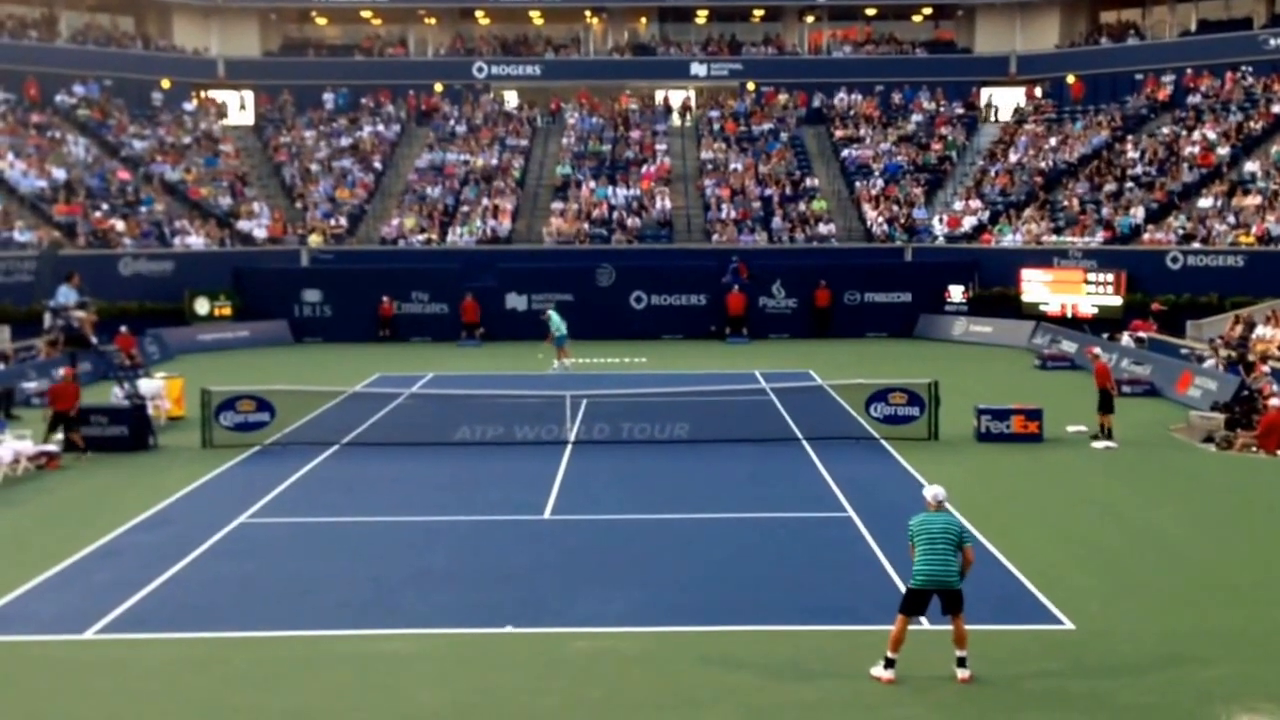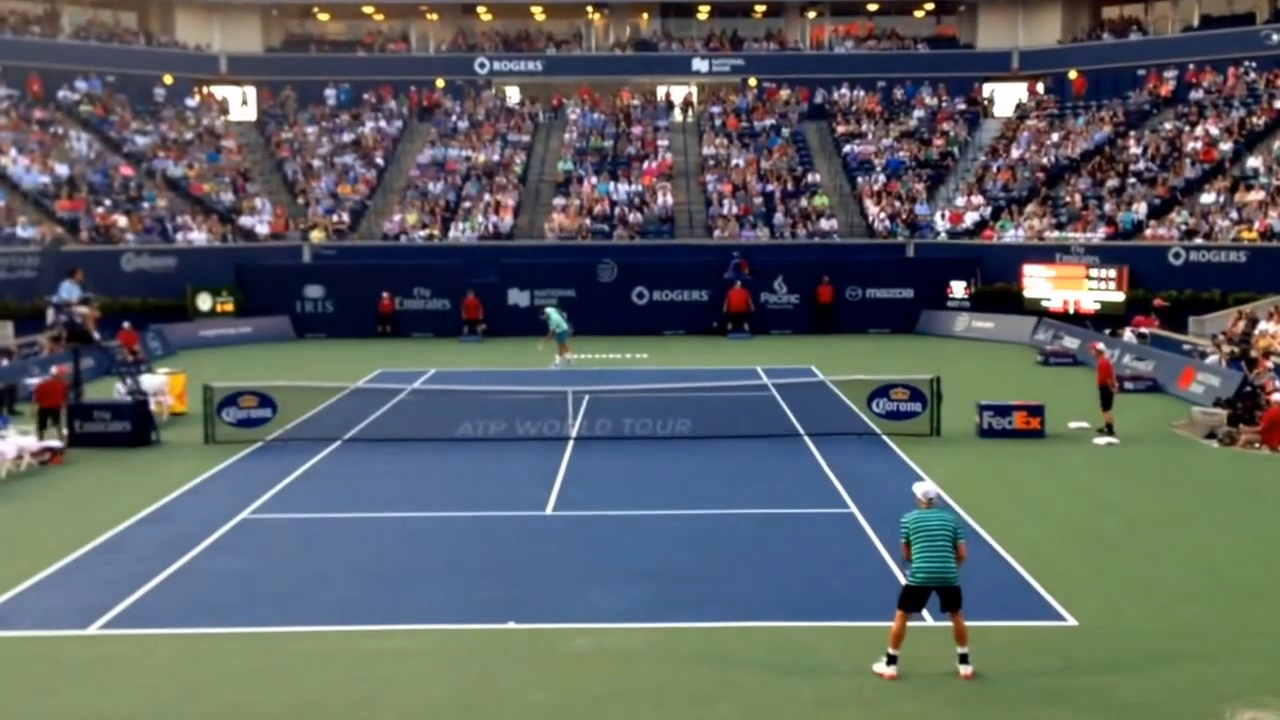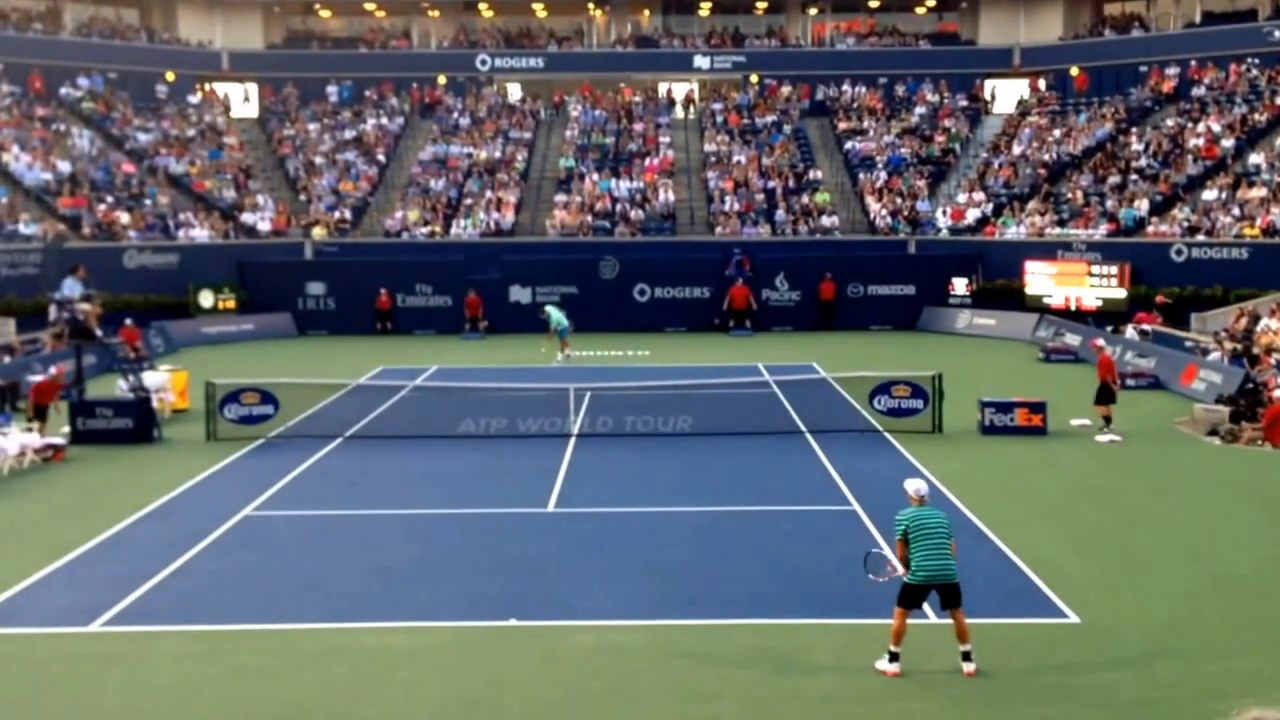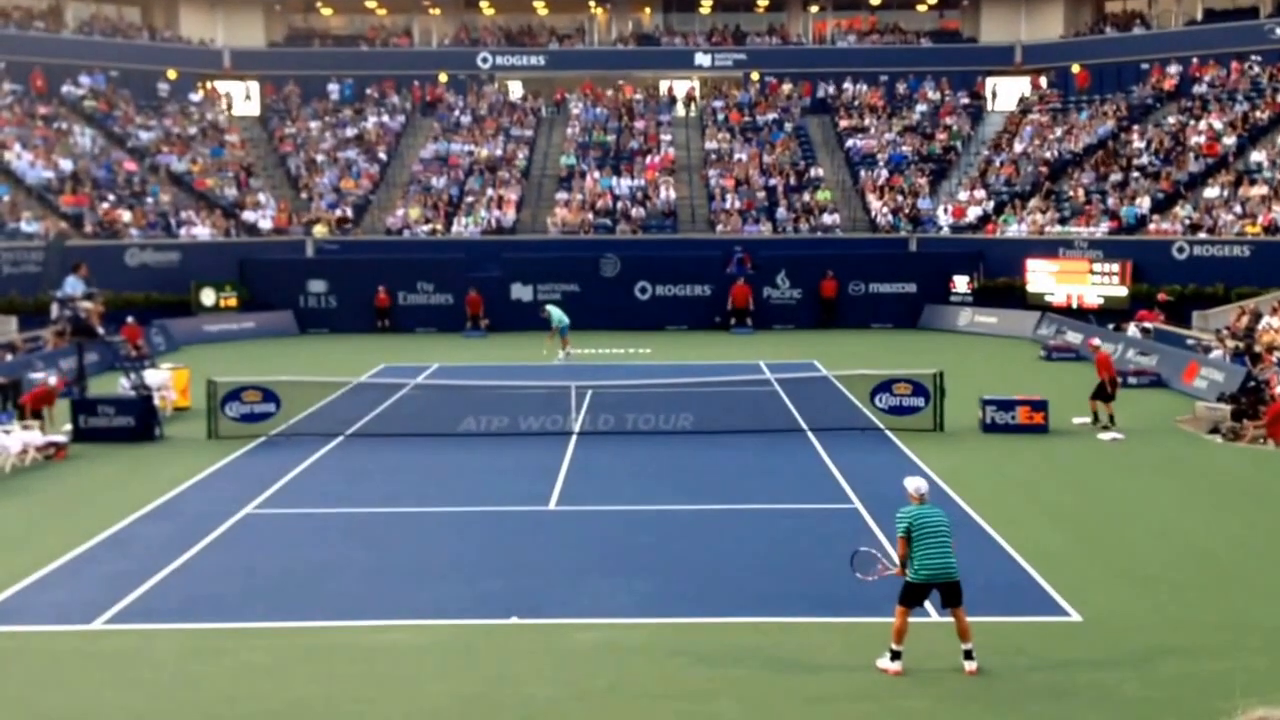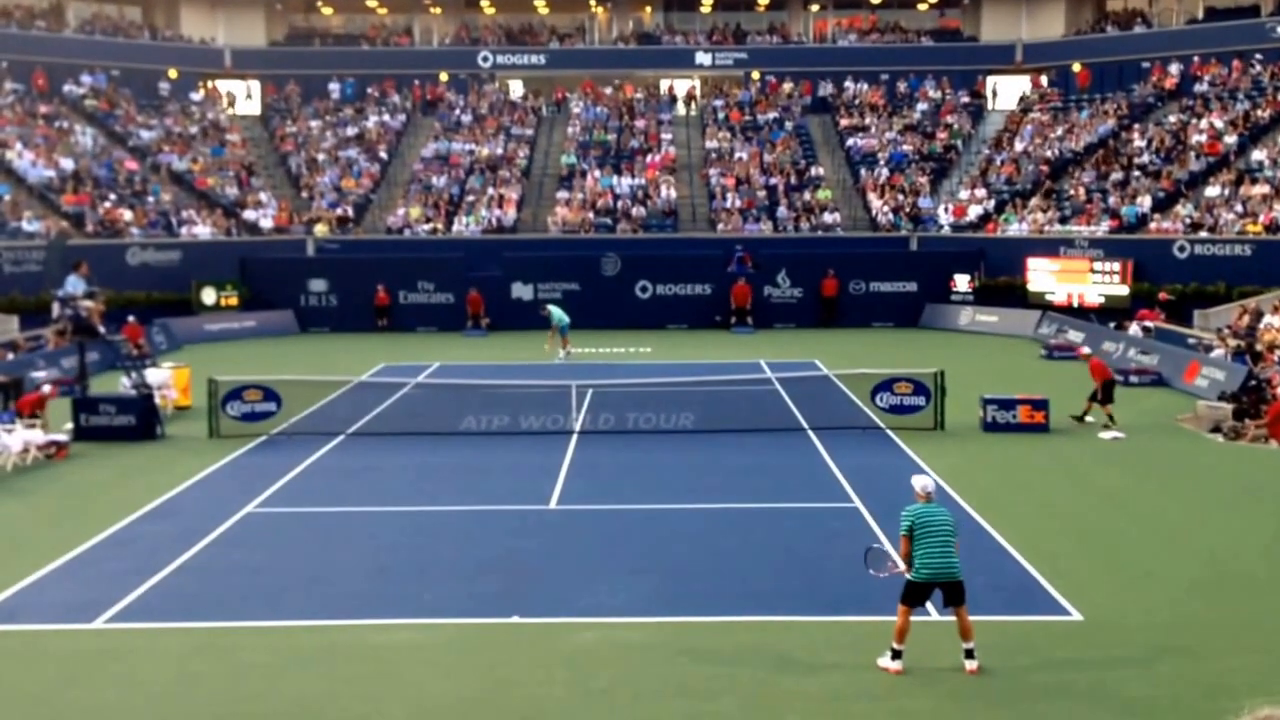
dt=0.2s
person 1, frame 1
left shoulder: (915, 521)
right shoulder: (957, 523)
right elbow: (969, 558)
right wrist: (960, 577)
left hip: (921, 579)
right hip: (950, 580)
left knee: (902, 621)
right knee: (958, 619)
left ankle: (888, 668)
right ankle: (962, 668)
person 1, frame 2
left shoulder: (909, 519)
right shoulder: (950, 519)
left elbow: (907, 554)
right elbow: (962, 554)
left hip: (919, 577)
right hip: (948, 576)
left knee: (901, 616)
right knee: (957, 616)
left ankle: (890, 664)
right ankle: (965, 664)
person 1, frame 3
left shoulder: (903, 516)
right shoulder: (942, 516)
left elbow: (901, 553)
right elbow: (952, 551)
left wrist: (907, 568)
left hip: (919, 575)
right hip: (948, 573)
left knee: (900, 613)
right knee: (957, 614)
left ankle: (892, 662)
right ankle: (967, 661)
person 1, frame 4
left shoulder: (905, 514)
right shoulder: (941, 514)
left elbow: (902, 551)
left wrist: (902, 567)
left hip: (920, 574)
right hip: (949, 572)
left knee: (902, 612)
right knee: (958, 612)
left ankle: (894, 660)
right ankle: (969, 660)
person 1, frame 5
left shoulder: (909, 512)
right shoulder: (946, 513)
left elbow: (905, 550)
right elbow: (954, 548)
left wrist: (908, 565)
left hip: (922, 573)
right hip: (951, 572)
left knee: (904, 611)
right knee: (961, 611)
left ankle: (895, 659)
right ankle: (970, 659)
